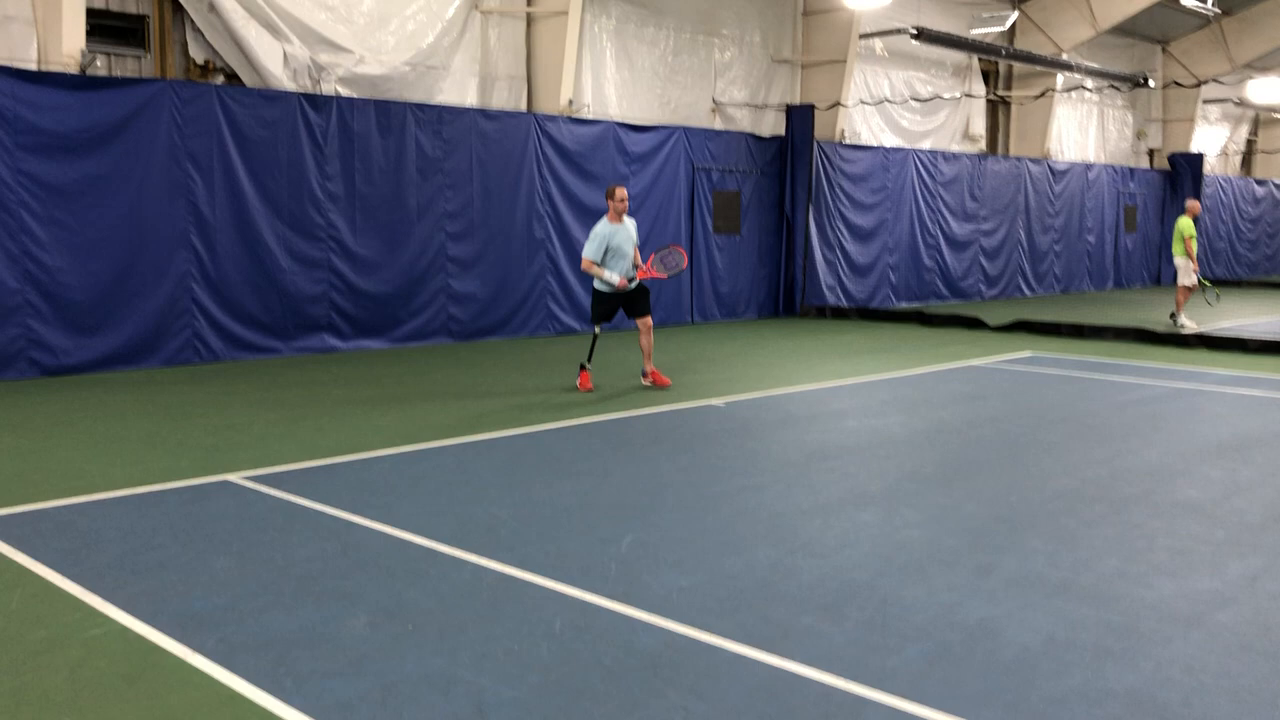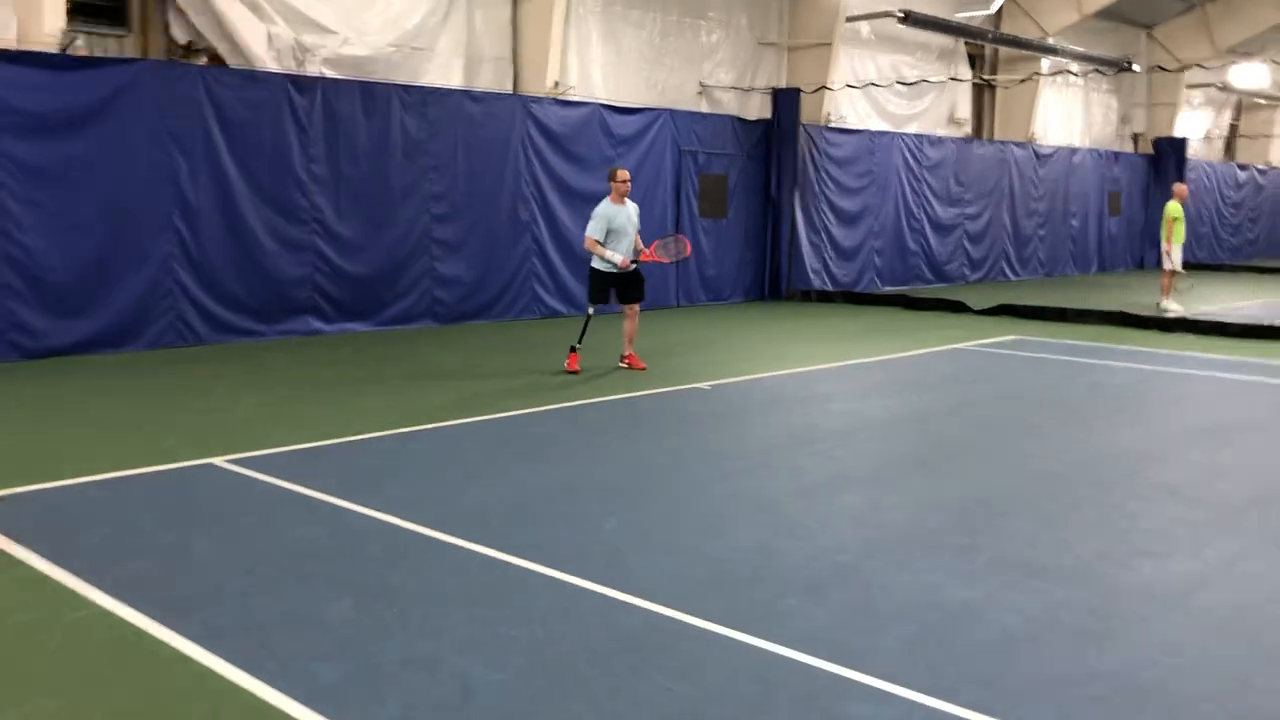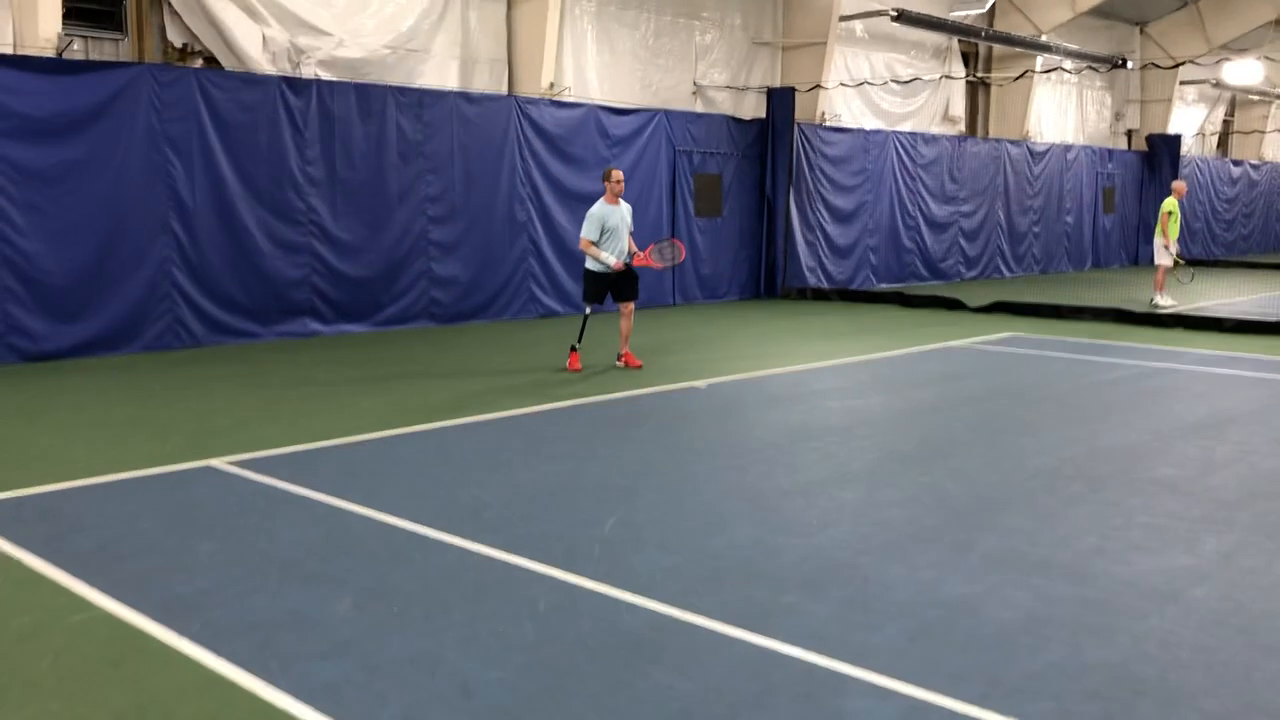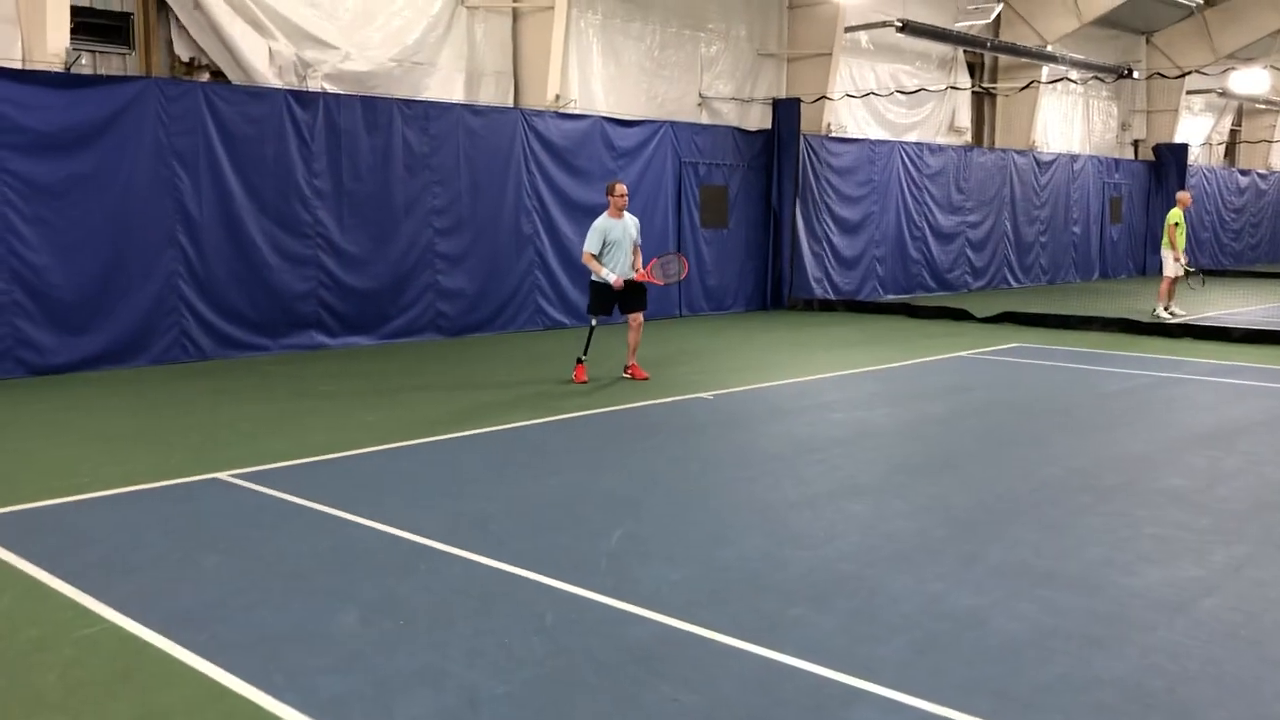
dt=0.4s
person 1, frame 1
left shoulder: (631, 223)
right shoulder: (601, 231)
right elbow: (586, 265)
left wrist: (639, 264)
right wrist: (613, 279)
left hip: (633, 285)
right hip: (606, 290)
left knee: (646, 324)
right knee: (597, 331)
left ankle: (650, 372)
right ankle: (584, 372)
person 1, frame 2
left shoulder: (633, 207)
right shoulder: (603, 211)
right elbow: (589, 244)
left wrist: (641, 249)
right wrist: (616, 258)
left hip: (629, 270)
right hip: (603, 270)
left knee: (632, 310)
right knee: (591, 311)
left ankle: (627, 355)
right ankle: (574, 354)
person 1, frame 3
left shoulder: (627, 208)
right shoulder: (597, 212)
right elbow: (584, 245)
left wrist: (634, 252)
right wrist: (610, 260)
left hip: (622, 269)
right hip: (598, 270)
left knee: (628, 309)
right knee: (588, 311)
left ankle: (623, 354)
right ankle: (574, 352)
person 1, frame 4
left shoulder: (633, 221)
right shoulder: (600, 226)
right elbow: (587, 258)
left wrist: (638, 268)
right wrist: (610, 277)
left hip: (629, 281)
right hip: (602, 282)
left knee: (636, 321)
right knee: (594, 323)
left ankle: (630, 365)
right ankle: (580, 365)
